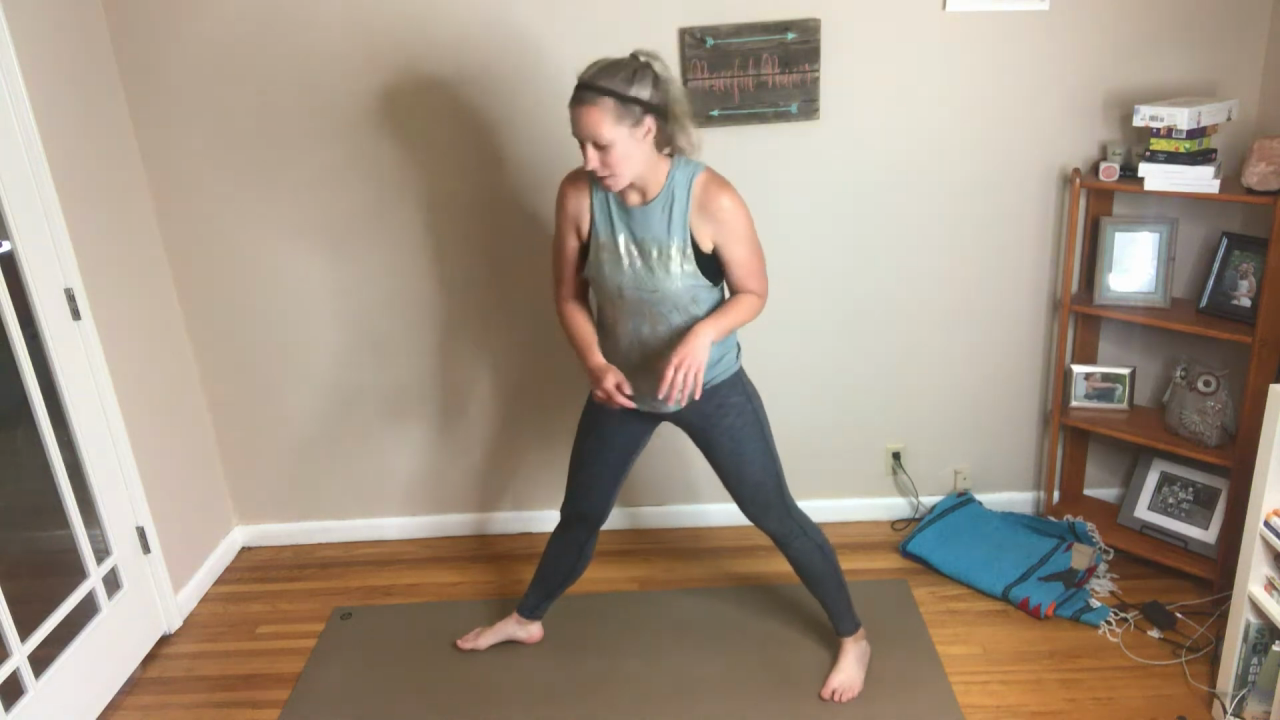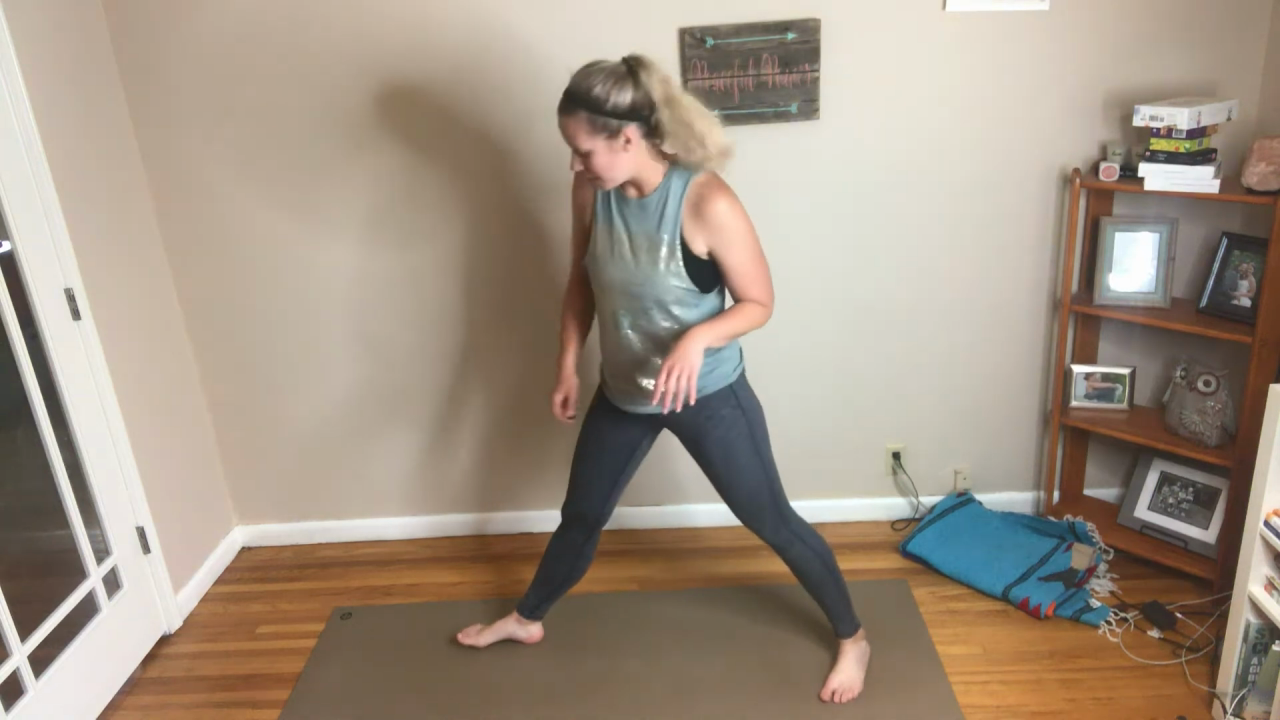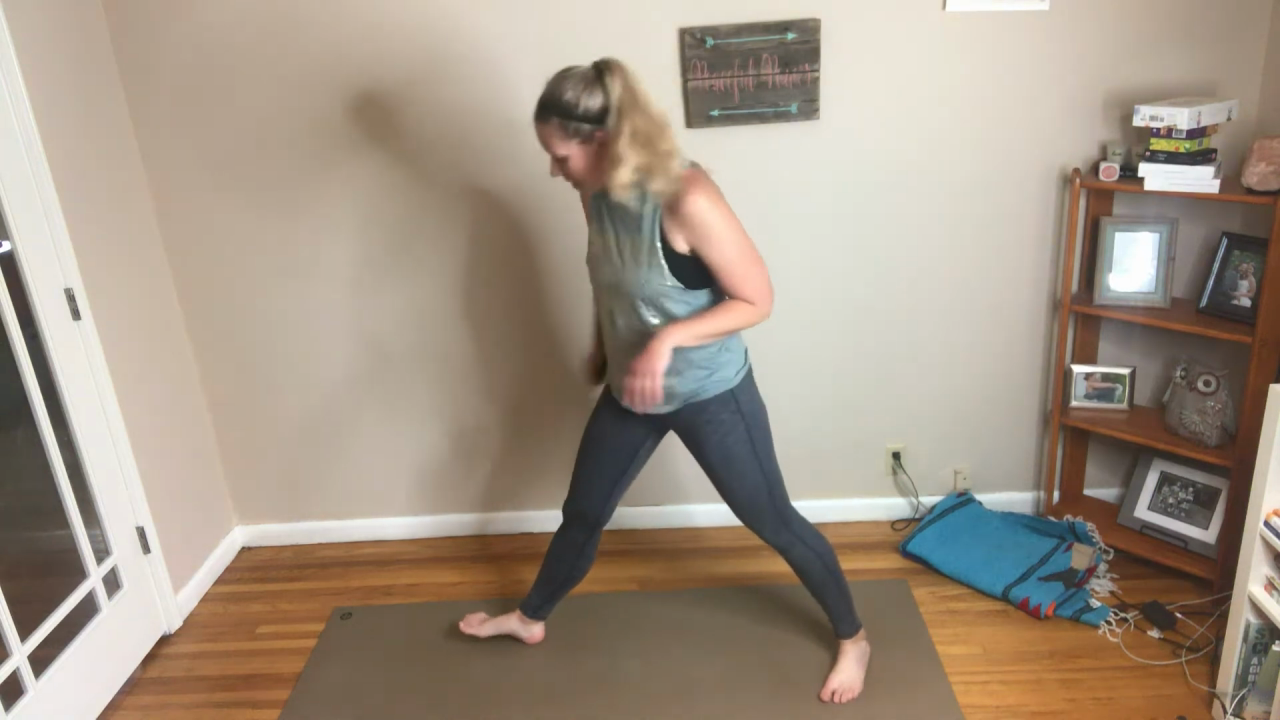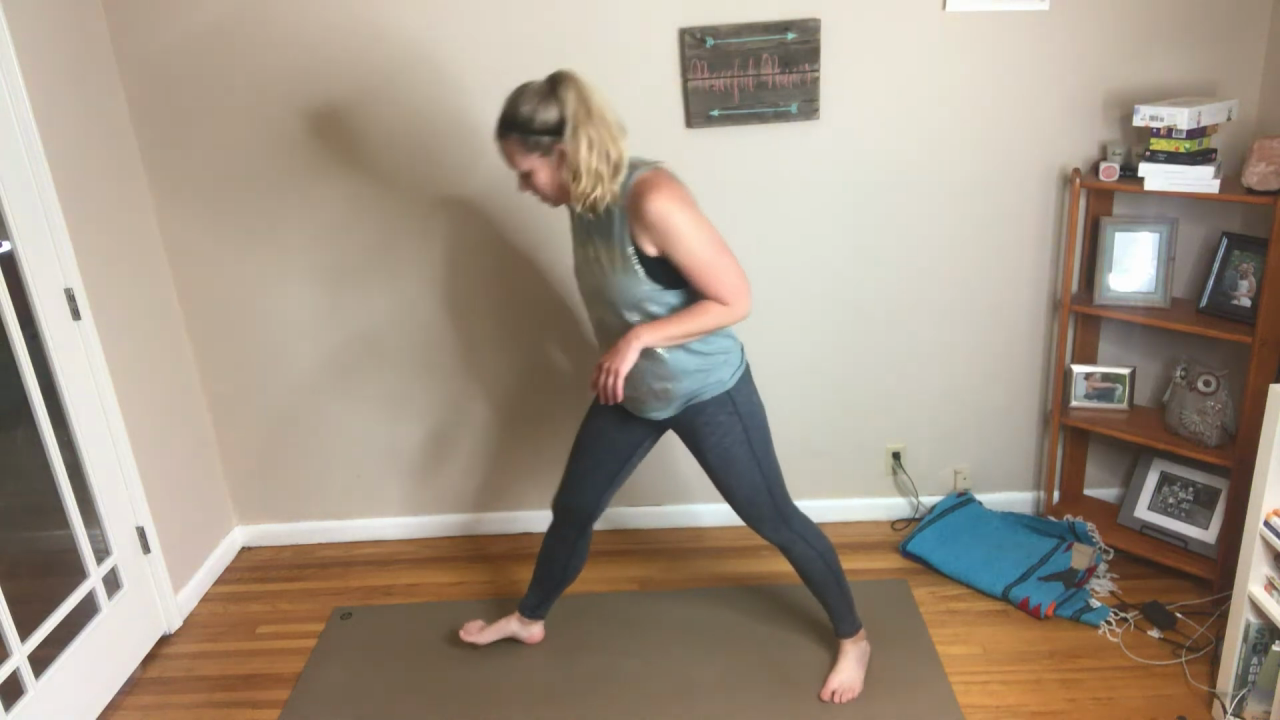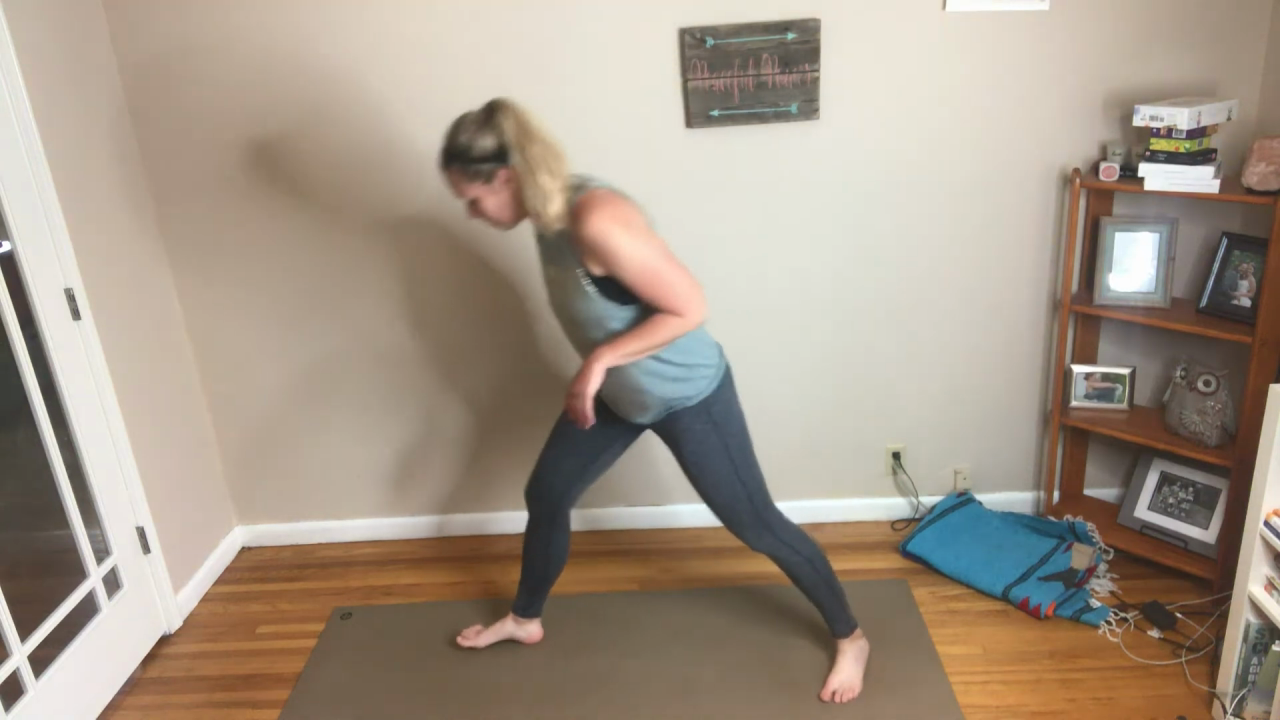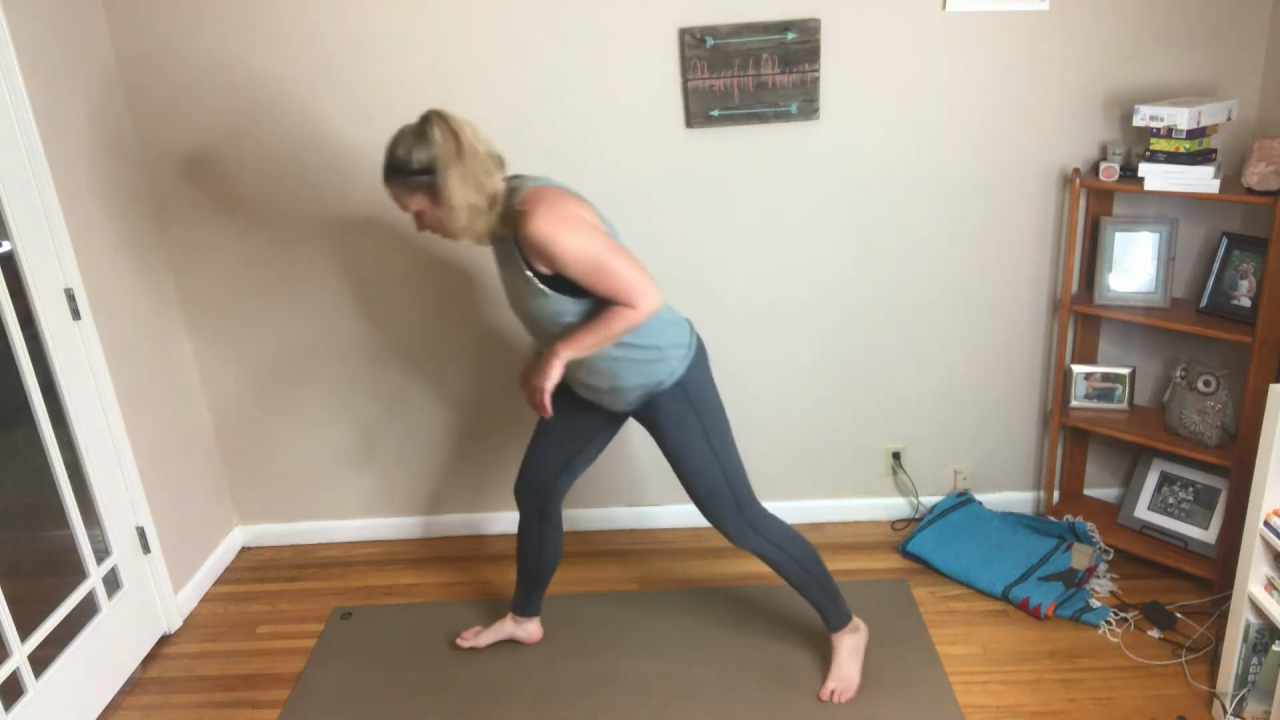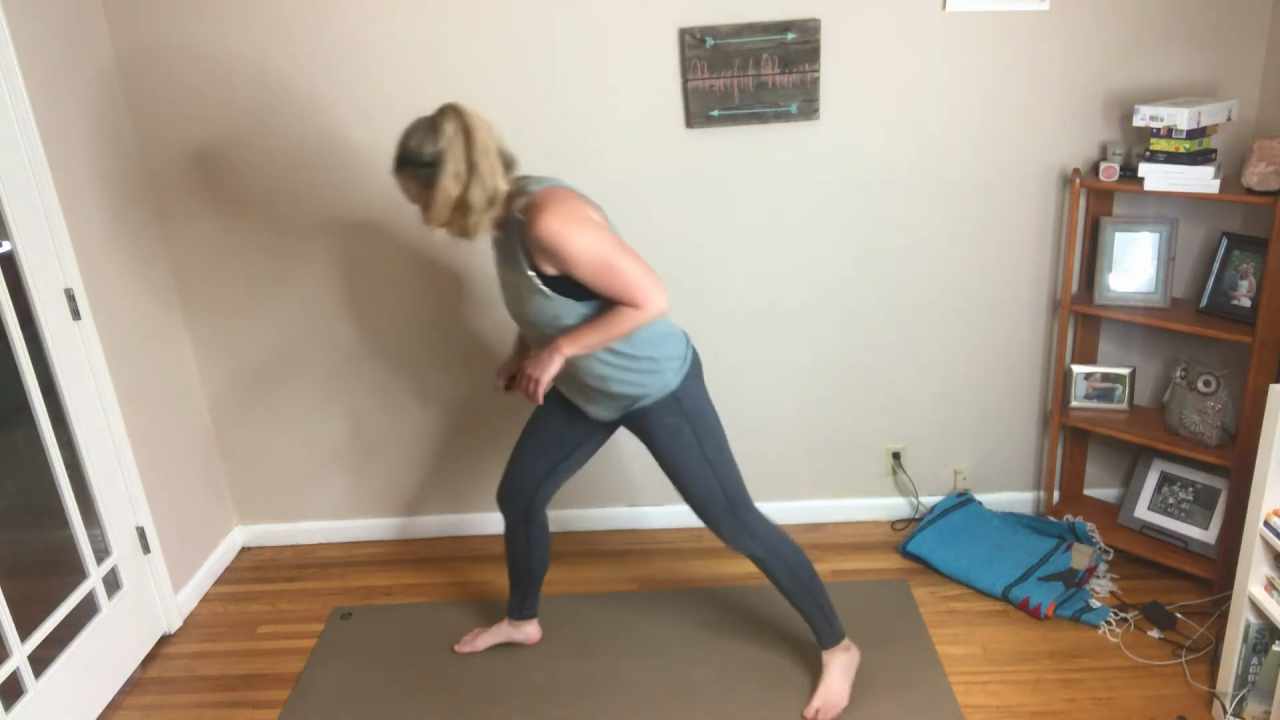
dt=0.2s
person 1, frame 1
left shoulder: (712, 198)
right shoulder: (578, 195)
left elbow: (752, 292)
right elbow: (569, 296)
left wrist: (701, 337)
right wrist: (596, 365)
left hip: (710, 386)
right hip: (622, 385)
left knee: (774, 515)
right knee: (580, 513)
left ankle: (852, 638)
right ankle: (526, 619)
person 1, frame 2
left shoulder: (708, 202)
right shoulder: (590, 191)
left elbow: (758, 304)
left wrist: (695, 341)
right wrist: (567, 366)
left hip: (709, 393)
right hip: (623, 392)
left knee: (771, 521)
right knee: (581, 514)
left ankle: (851, 639)
right ankle: (527, 619)
person 1, frame 3
left shoulder: (689, 198)
right shoulder: (597, 191)
left elbow: (756, 302)
left wrist: (669, 340)
right wrist: (603, 351)
left hip: (711, 394)
right hip: (628, 392)
left knee: (774, 523)
right knee: (582, 512)
left ankle: (852, 640)
right ankle: (530, 618)
person 1, frame 4
left shoulder: (654, 200)
right shoulder: (584, 198)
left elbow: (734, 301)
left wrist: (638, 339)
left hip: (708, 392)
right hip: (631, 390)
left knee: (774, 520)
right knee: (572, 507)
left ankle: (853, 639)
right ankle: (529, 619)
person 1, frame 5
left shoulder: (596, 219)
right shoulder: (547, 214)
left elbow: (688, 310)
left wrist: (600, 361)
left hip: (687, 393)
right hip: (616, 393)
left knee: (757, 526)
right knee: (545, 495)
left ankle: (850, 639)
right ankle: (525, 618)
person 1, frame 6
left shoulder: (539, 219)
right shoulder: (500, 212)
left elbow: (642, 299)
left wrist: (559, 354)
right wrist: (545, 357)
left hip: (663, 376)
right hip: (595, 381)
left knee: (739, 519)
right knee: (534, 490)
left ankle: (845, 629)
right ankle: (523, 618)
person 1, frame 7
left shoulder: (547, 219)
right shoulder: (503, 212)
left elbow: (648, 300)
left wrist: (557, 350)
right wrist: (523, 350)
left hip: (657, 387)
right hip: (585, 388)
left knee: (736, 523)
right knee: (517, 496)
left ankle: (838, 650)
right ankle: (521, 620)
